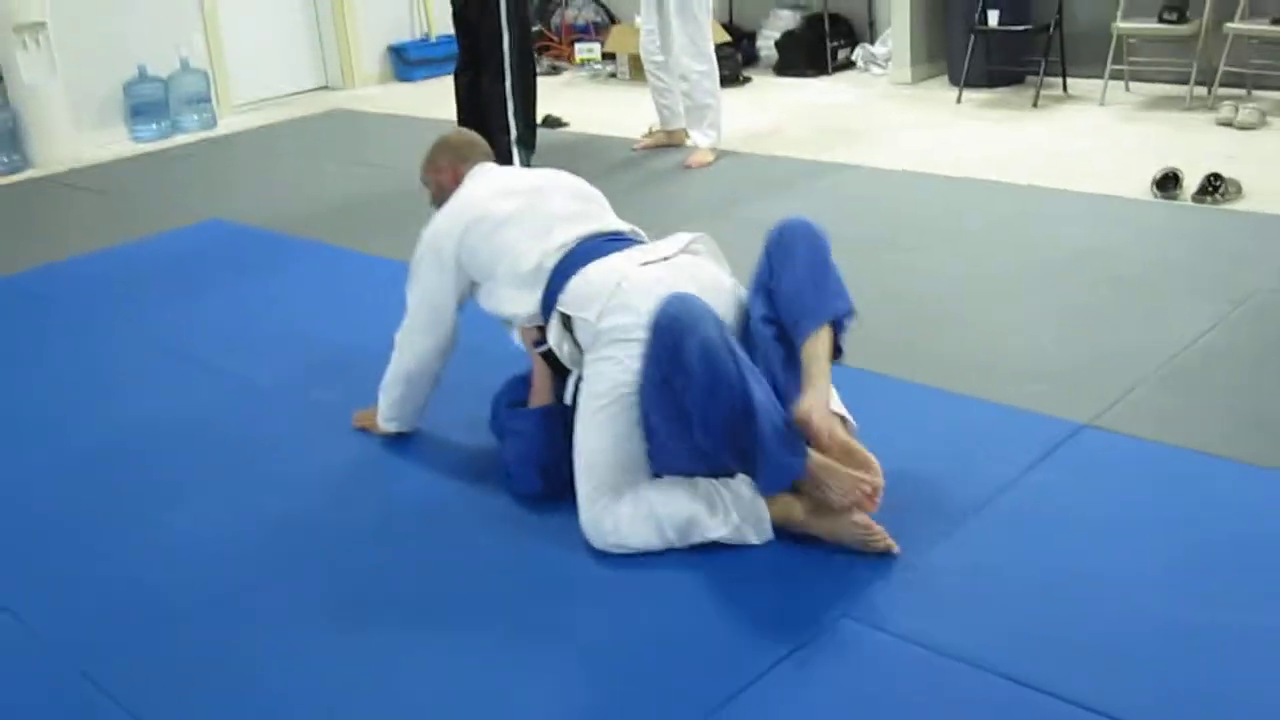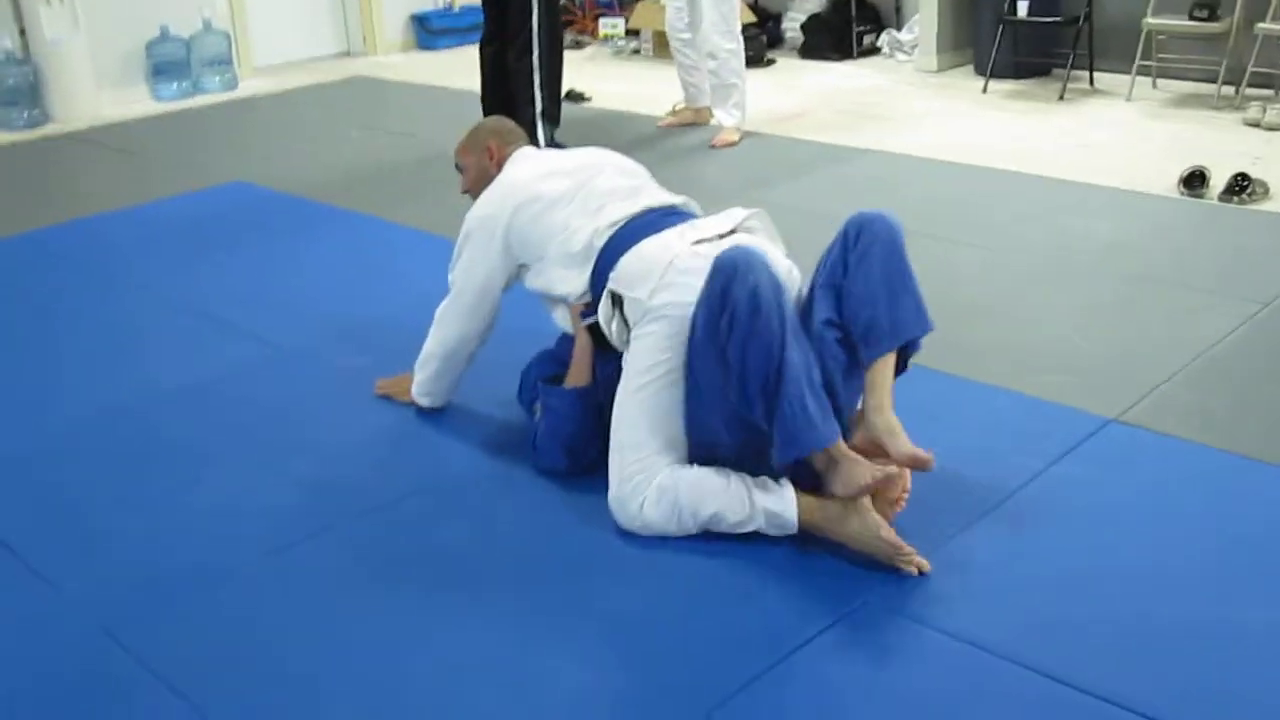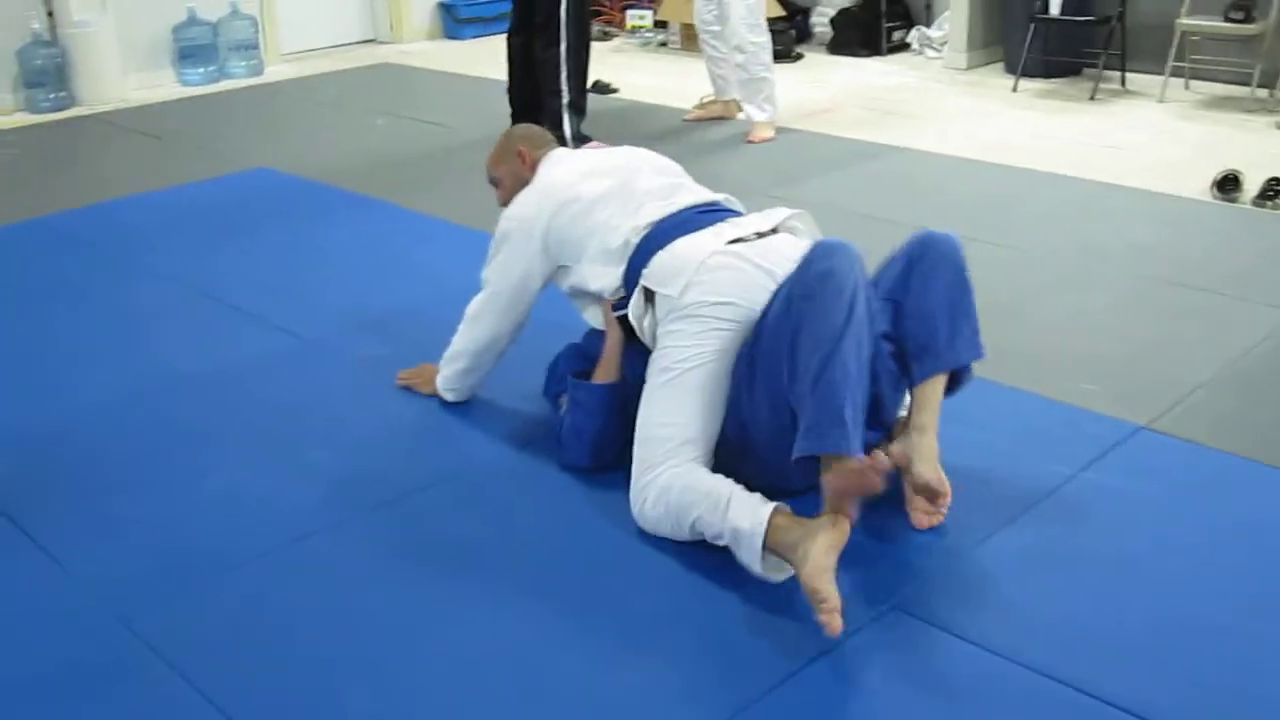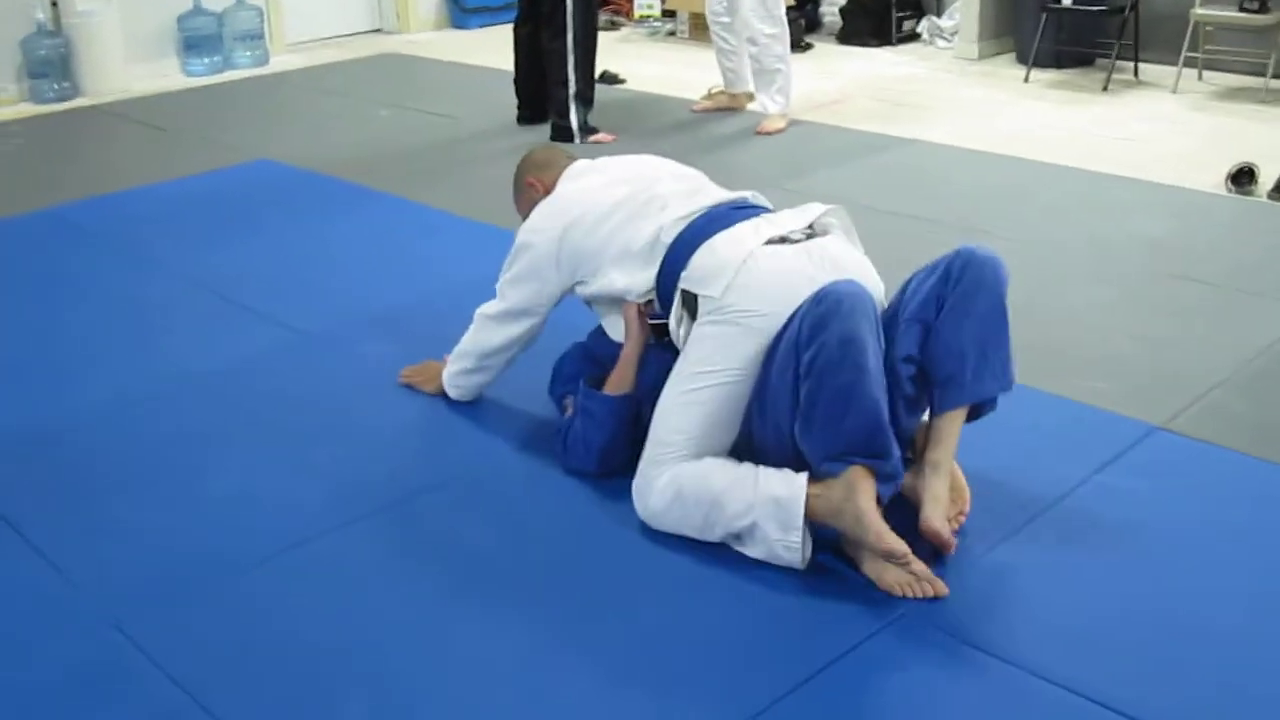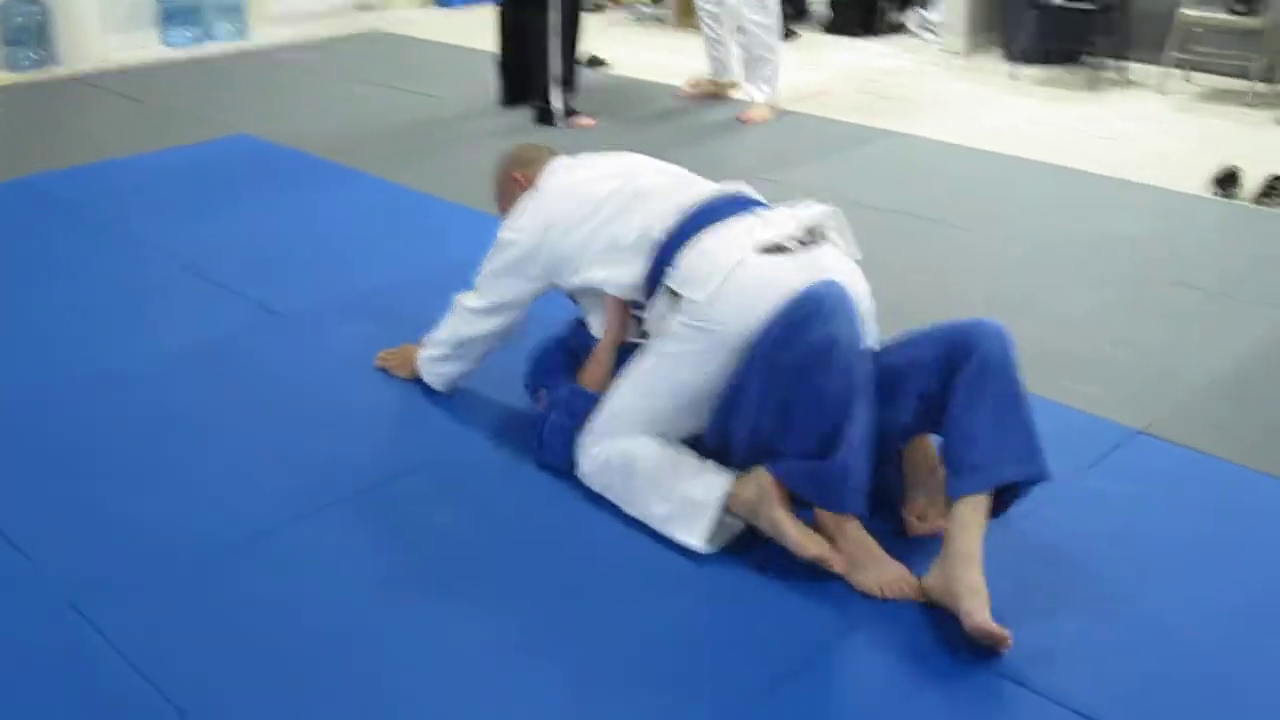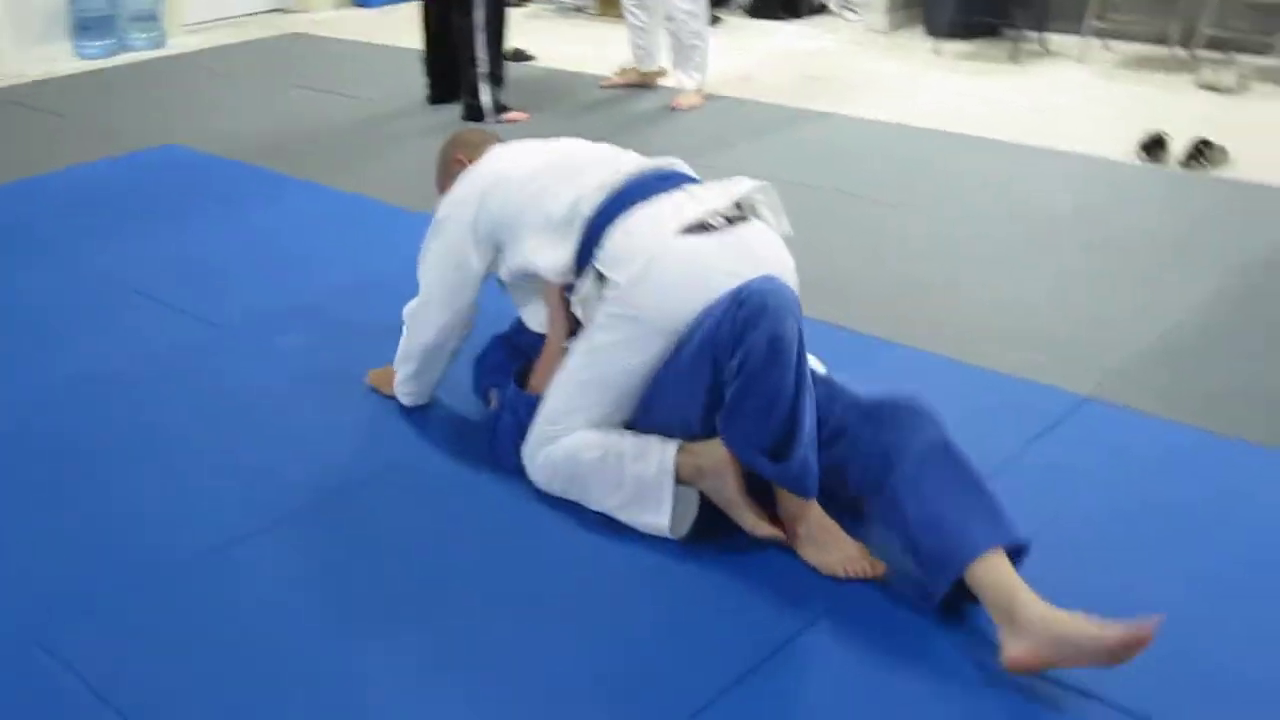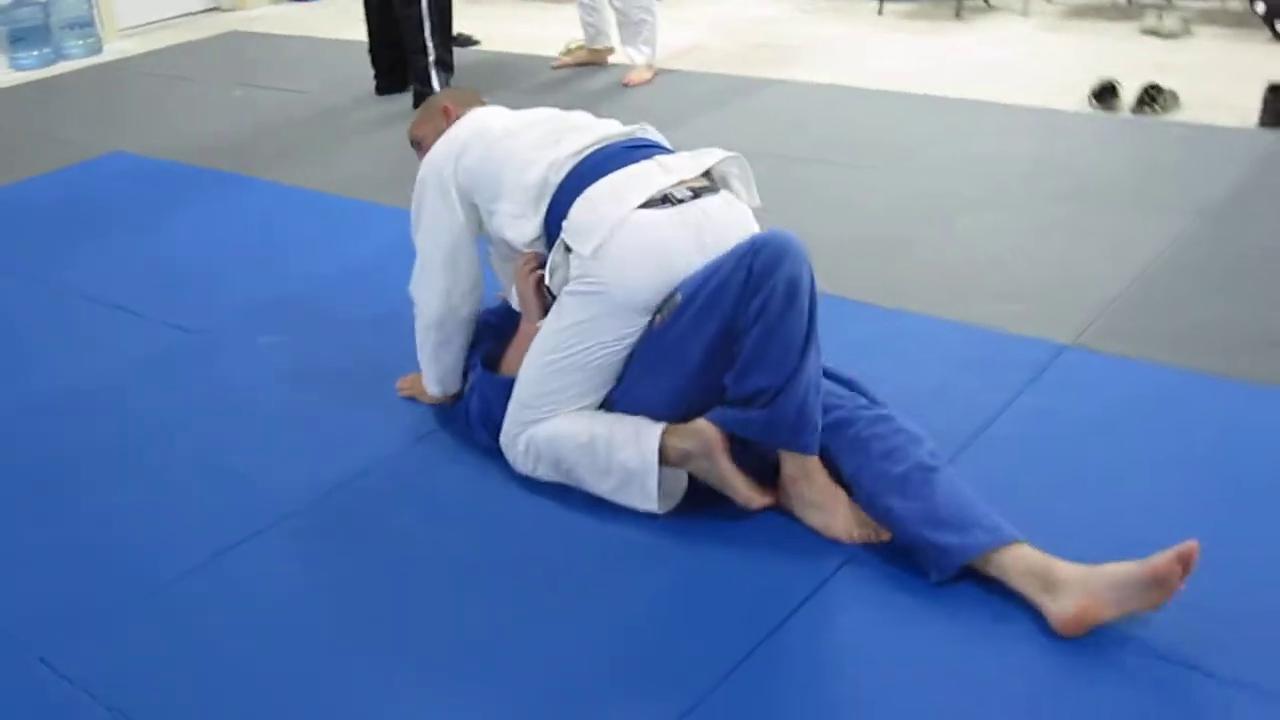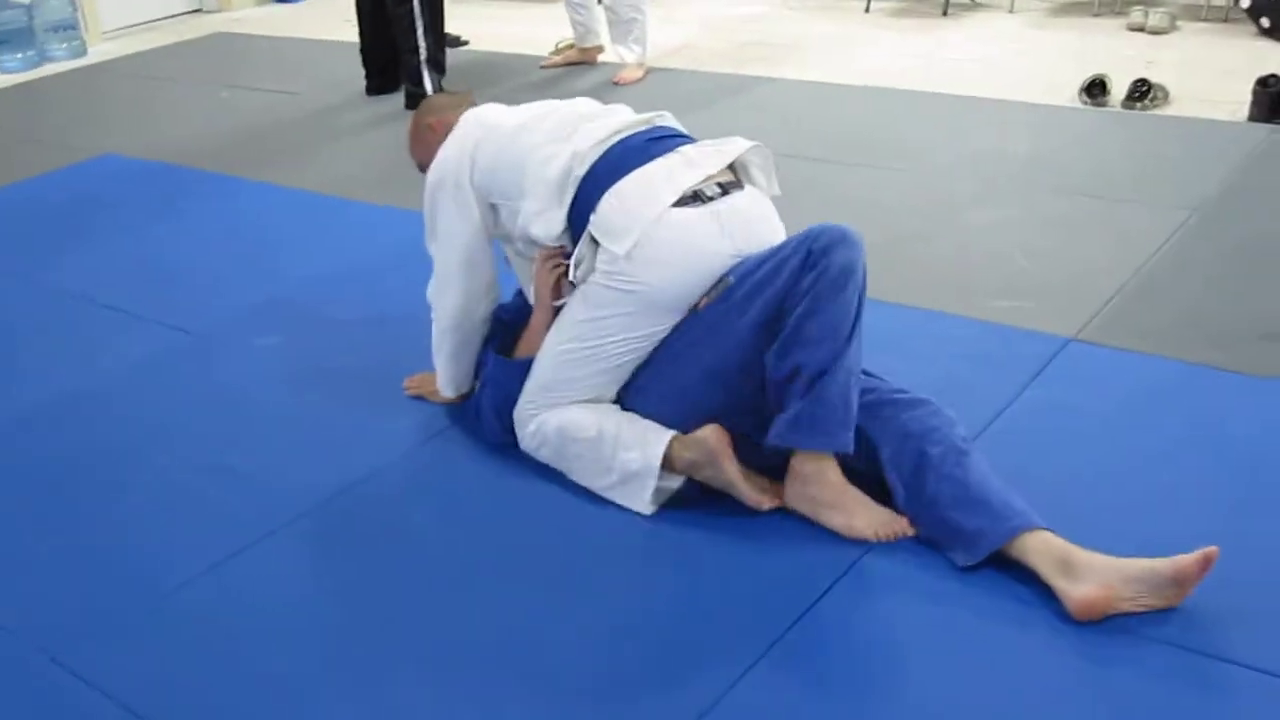
dt=0.3s
person 1, frame 1
right shoulder: (525, 393)
right elbow: (534, 479)
right wrist: (541, 359)
left knee: (795, 236)
right knee: (683, 316)
left ankle: (826, 427)
person 1, frame 2
right shoulder: (566, 366)
right elbow: (561, 456)
right wrist: (582, 337)
right hip: (734, 439)
left knee: (871, 231)
right knee: (738, 266)
left ankle: (876, 430)
person 1, frame 3
right shoulder: (601, 356)
right elbow: (585, 450)
right wrist: (614, 335)
right hip: (759, 437)
left knee: (936, 250)
right knee: (832, 258)
left ankle: (902, 445)
person 1, frame 4
right shoulder: (596, 357)
right elbow: (591, 456)
right wrist: (634, 339)
left hip: (860, 418)
right hip: (769, 429)
left knee: (975, 269)
right knee: (843, 304)
left ankle: (930, 474)
person 1, frame 5
right shoulder: (578, 347)
right elbow: (561, 446)
right wrist: (613, 333)
left hip: (825, 410)
right hip: (742, 426)
left knee: (978, 345)
right knee: (823, 304)
right ankle: (841, 533)
person 1, frame 6
right shoulder: (519, 350)
right elbow: (518, 443)
right wrist: (558, 331)
left hip: (761, 407)
right hip: (672, 414)
left knee: (896, 426)
right knee: (765, 302)
left ankle: (1025, 619)
right ankle: (799, 513)
person 1, frame 7
right shoulder: (499, 329)
right elbow: (495, 423)
right wrist: (532, 313)
left hip: (728, 385)
right hip: (641, 393)
left knee: (866, 431)
right knee: (775, 256)
left ankle: (1051, 580)
right ankle: (797, 474)
person 1, frame 8
right shoulder: (517, 323)
right elbow: (495, 420)
right wrist: (545, 309)
left hip: (735, 388)
right hip: (664, 392)
left knee: (906, 420)
right knee: (831, 247)
left ankle: (1070, 567)
person 2, frame 1
left shoulder: (447, 228)
right shoulder: (560, 178)
left elbow: (424, 342)
left wrist: (392, 417)
left hip: (622, 314)
right hip: (696, 273)
left knee: (611, 521)
left ankle: (800, 501)
right ankle: (814, 402)
person 2, frame 2
left shoulder: (494, 208)
right shoulder: (599, 157)
left elbow: (462, 318)
left wrist: (423, 388)
left hip: (672, 289)
right hip: (749, 250)
left knee: (639, 499)
left ankle: (826, 512)
right ankle: (863, 432)
person 2, frame 3
left shoulder: (531, 206)
right shoulder: (633, 156)
left elbow: (493, 315)
left wrist: (448, 380)
left hip: (706, 289)
right hip: (783, 253)
left knee: (660, 492)
left ankle: (800, 537)
right ankle: (912, 444)
person 2, frame 4
left shoulder: (551, 219)
right shoulder: (648, 167)
left elbow: (503, 321)
left wrist: (453, 377)
left hip: (749, 287)
right hip: (835, 256)
left knee: (662, 488)
left ankle: (829, 500)
person 2, frame 5
left shoulder: (539, 213)
right shoulder: (629, 164)
left elbow: (482, 311)
left wrist: (430, 364)
left hip: (732, 289)
right hip: (826, 265)
left knee: (605, 451)
left ankle: (747, 499)
person 2, frame 6
left shoulder: (471, 189)
right shoulder: (586, 152)
left elbow: (436, 319)
left wrist: (409, 383)
left hip: (658, 273)
right hip: (755, 242)
left knee: (550, 451)
left ankle: (692, 466)
person 2, frame 7
left shoulder: (448, 156)
right shoulder: (548, 122)
left elbow: (446, 294)
left wrist: (440, 382)
left hip: (627, 243)
left knee: (530, 438)
left ankle: (685, 445)
person 2, frame 8
left shoulder: (455, 157)
right shoulder: (545, 114)
left elbow: (461, 294)
left wrist: (452, 380)
left hip: (654, 240)
left knee: (544, 420)
left ankle: (691, 453)
